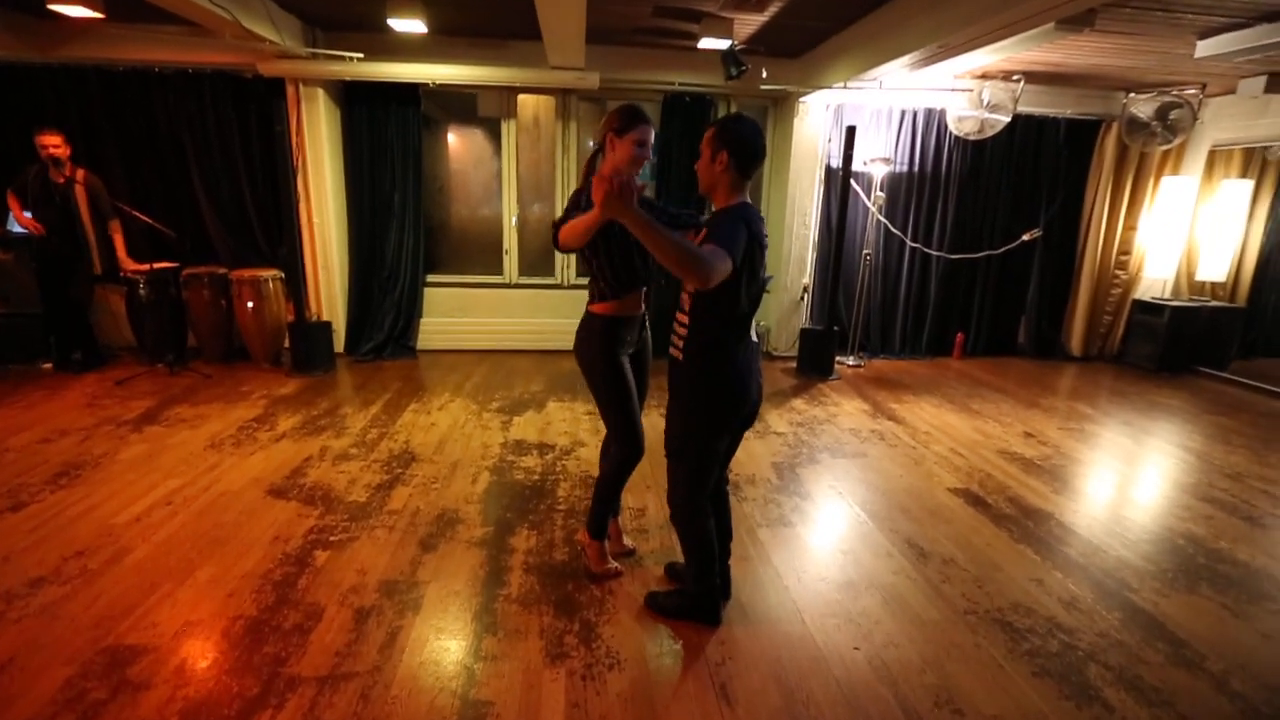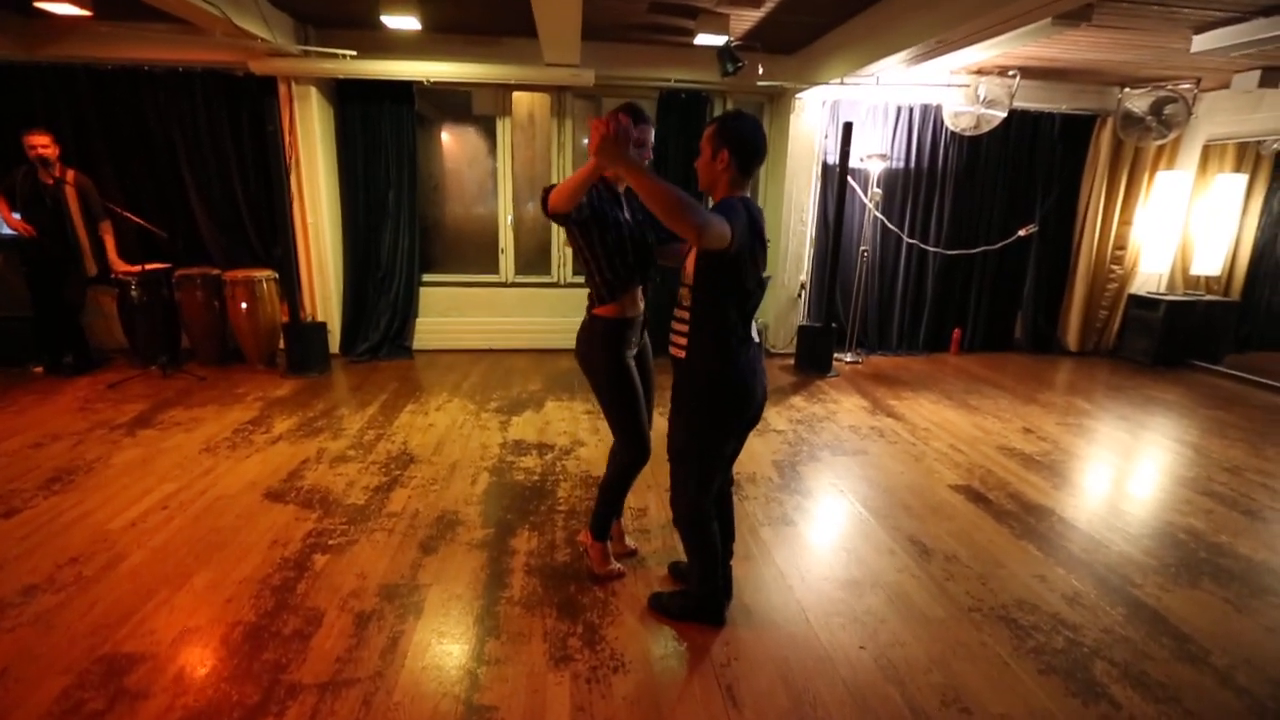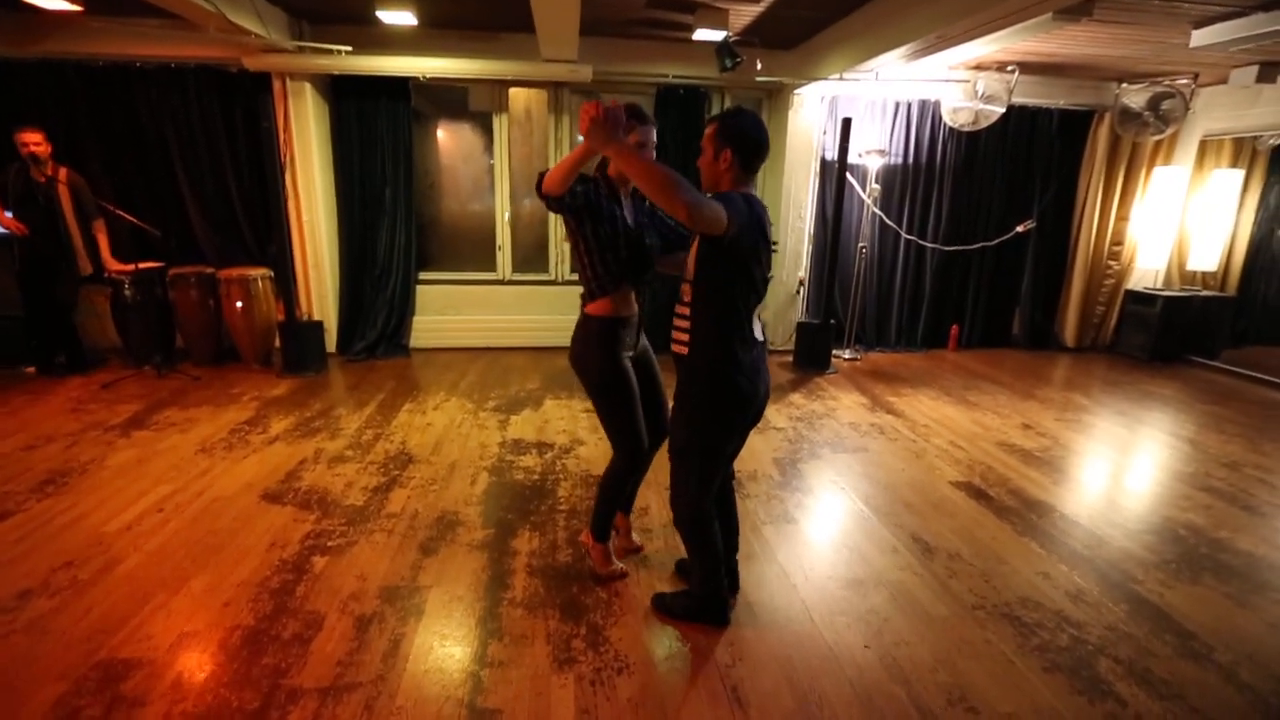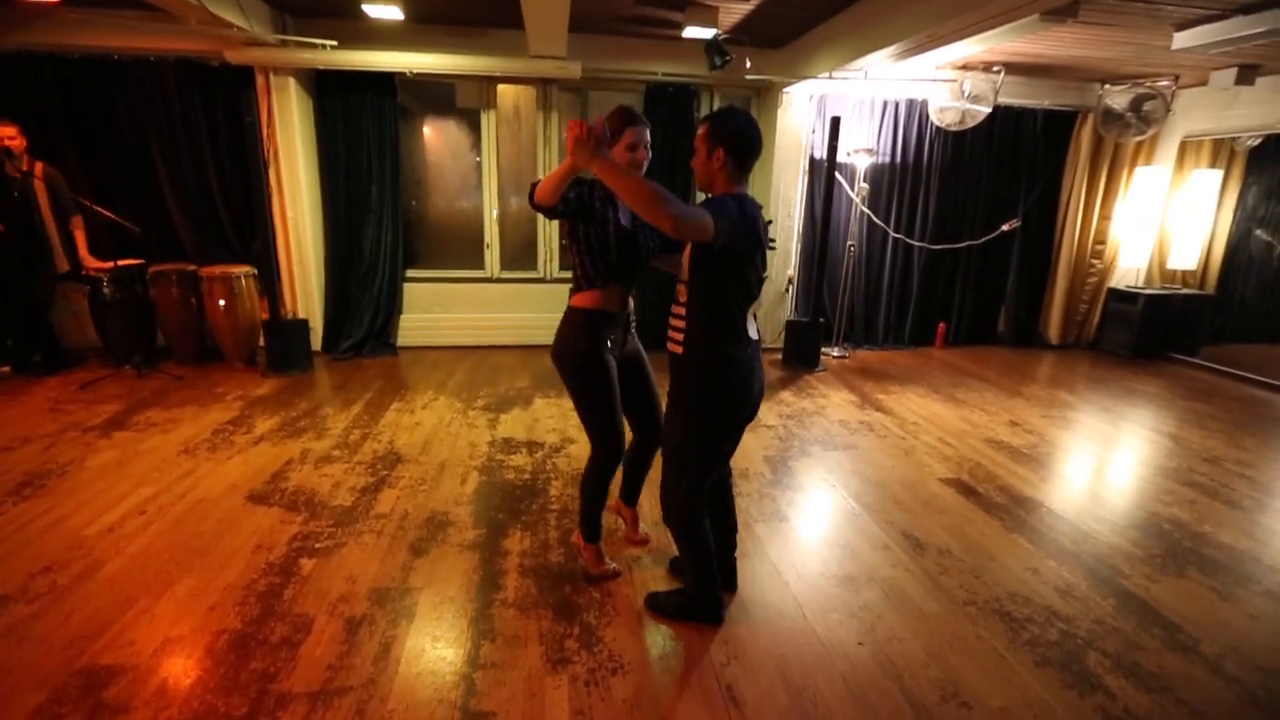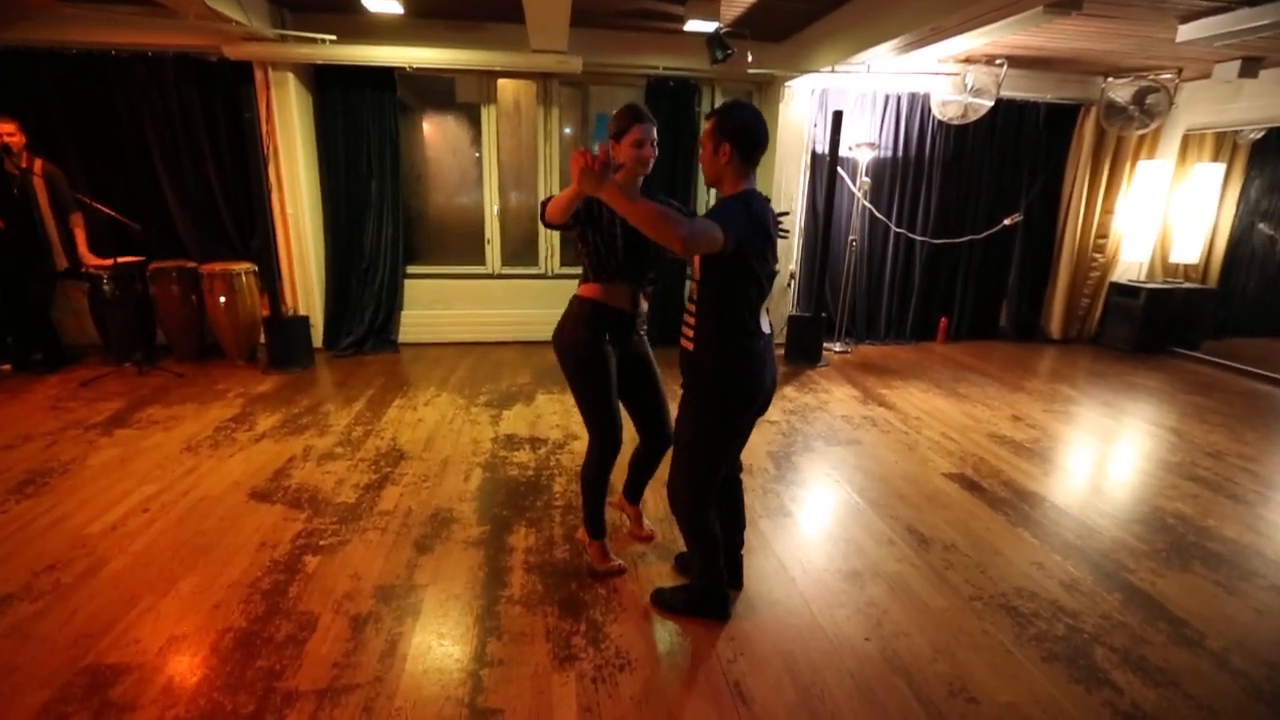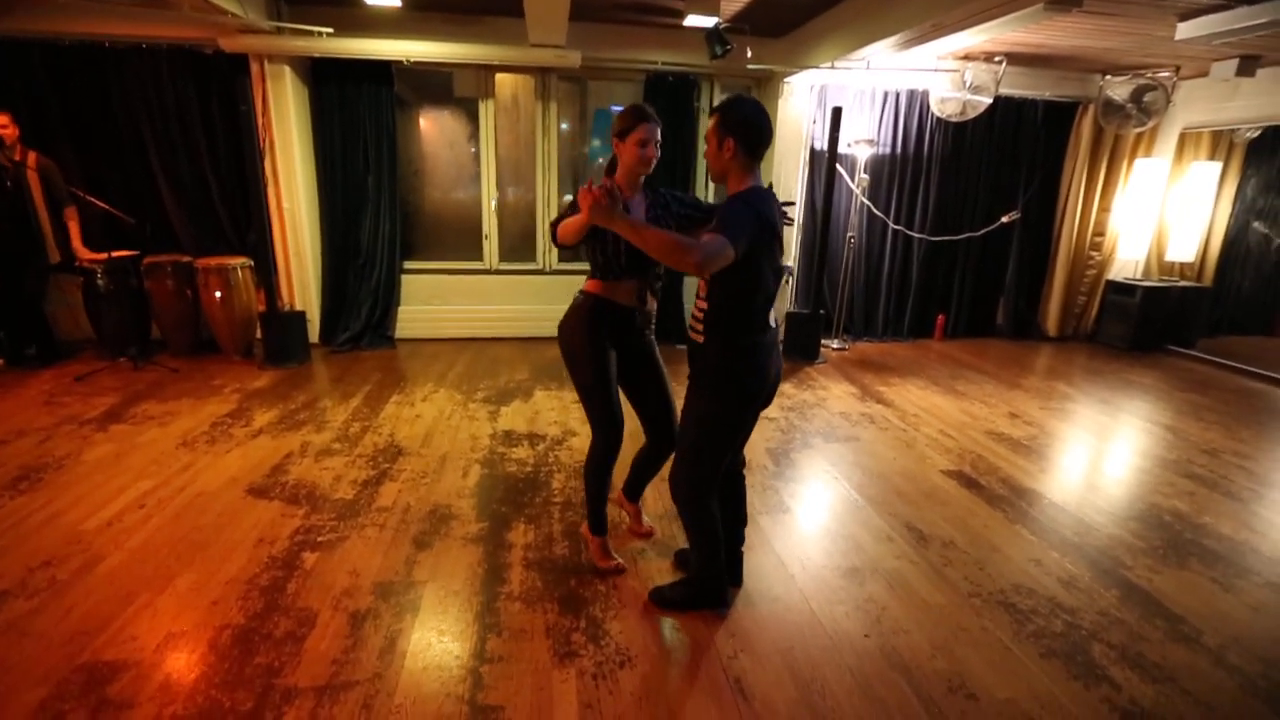
dt=0.2s
person 1, frame 1
left shoulder: (733, 222)
right shoulder: (741, 219)
left elbow: (701, 273)
right elbow: (700, 262)
left wrist: (627, 214)
left hip: (710, 384)
right hip: (733, 378)
left knee: (688, 497)
right knee: (710, 483)
left ankle: (703, 597)
right ankle: (713, 574)
person 1, frame 2
left shoulder: (735, 214)
right shoulder: (740, 215)
left elbow: (697, 228)
right elbow: (696, 240)
left wrist: (621, 164)
left hip: (714, 385)
right hip: (734, 378)
left knee: (691, 497)
right knee: (713, 483)
left ankle: (707, 598)
right ankle: (715, 573)
person 1, frame 3
left shoulder: (735, 210)
right shoulder: (744, 214)
left elbow: (687, 205)
right elbow: (695, 256)
left wrist: (613, 146)
left hip: (717, 382)
right hip: (737, 376)
left knee: (691, 495)
right knee: (715, 479)
left ankle: (710, 598)
right ankle: (723, 570)
person 1, frame 4
left shoulder: (729, 212)
right shoulder: (741, 214)
left elbow: (673, 217)
right elbow: (688, 243)
left wrist: (596, 162)
left hip: (711, 381)
right hip: (733, 373)
left knee: (682, 494)
right knee: (712, 476)
left ankle: (703, 596)
right ankle: (719, 569)
person 1, frame 5
left shoulder: (738, 210)
right shoulder: (752, 208)
left elbow: (684, 237)
right elbow: (697, 242)
left wrist: (603, 187)
left hip: (724, 376)
right hip: (745, 368)
left knee: (689, 488)
right knee: (722, 471)
left ankle: (709, 591)
right ankle: (726, 565)
person 1, frame 6
left shoulder: (744, 210)
right shoulder: (760, 203)
left elbow: (697, 259)
left wrist: (615, 220)
left hip: (730, 369)
right hip: (749, 361)
left knee: (690, 479)
right knee: (725, 466)
left ankle: (708, 583)
right ankle: (726, 561)
person 2, frame 1
left shoulder: (635, 199)
right shoulder: (589, 196)
left elbow: (684, 227)
right elbow: (563, 238)
right wrist: (603, 210)
left hip: (637, 329)
right hip: (605, 335)
left knee: (622, 436)
right knee: (630, 443)
left ankle: (610, 519)
right ankle: (594, 534)
person 2, frame 2
left shoulder: (630, 199)
right shoulder: (591, 198)
left elbow: (674, 245)
right elbow: (554, 204)
right wrist: (598, 164)
left hip: (635, 330)
right hip: (606, 338)
left knee: (634, 436)
right knee: (636, 446)
left ankle: (613, 520)
right ankle: (596, 535)
person 2, frame 3
left shoulder: (641, 205)
right shoulder: (588, 194)
left elbow: (682, 246)
right elbow: (548, 189)
right wrist: (591, 146)
left hip: (632, 333)
right hip: (601, 339)
left knee: (658, 429)
right knee: (632, 447)
left ankle: (622, 514)
right ankle: (597, 536)
person 2, frame 4
right shoulder: (584, 197)
right elbow: (541, 199)
right wrist: (575, 160)
left hip: (623, 332)
right hip: (585, 334)
left knee: (652, 430)
right knee: (609, 444)
left ankle: (627, 504)
right ankle: (587, 538)
person 2, frame 5
right shoulder: (593, 201)
right elbow: (552, 216)
right wrist: (583, 185)
left hip: (632, 330)
right hip: (588, 326)
left knee: (660, 433)
right knee: (607, 438)
left ankle: (630, 500)
right ankle: (593, 534)
person 2, frame 6
left shoulder: (666, 202)
left elbow: (718, 220)
right elbow: (561, 235)
right wrist: (588, 215)
left hip: (638, 328)
right hip: (591, 322)
left knee: (666, 433)
right knee: (609, 431)
left ankle: (630, 496)
right ankle: (596, 531)
person 3, frame 1
left shoulder: (86, 180)
right shoulder: (33, 177)
left elbow: (110, 217)
right elbow: (12, 193)
left wrist: (121, 255)
right wrist: (19, 216)
left hip: (81, 254)
right hip: (48, 255)
left knee: (76, 304)
right knee: (53, 308)
left ankle: (90, 355)
right ankle: (64, 354)
person 3, frame 2
left shoulder: (76, 181)
right shoulder: (22, 178)
left elbow: (101, 218)
left wrist: (112, 256)
left hip: (73, 257)
right hip: (38, 258)
left knee: (68, 308)
right knee: (44, 312)
left ankle: (81, 359)
right ankle: (53, 359)
person 3, frame 3
left shoulder: (69, 179)
left elbow: (94, 217)
left wrist: (106, 255)
left hip: (66, 257)
right hip: (31, 258)
left knee: (61, 308)
right knee: (35, 312)
left ankle: (74, 360)
right ankle: (45, 359)
person 3, frame 4
left shoulder: (45, 174)
left elbow: (72, 213)
left wrist: (83, 253)
left hip: (43, 255)
left knee: (37, 307)
left ankle: (51, 359)
right ankle: (22, 359)
person 3, frame 5
left shoulder: (45, 171)
left elbow: (71, 210)
left wrist: (83, 250)
left hip: (43, 252)
left knee: (36, 306)
left ankle: (53, 357)
right ankle: (24, 356)
person 3, frame 6
left shoulder: (39, 164)
left elbow: (65, 203)
left wrist: (76, 244)
left hip: (37, 246)
left knee: (29, 300)
left ankle: (46, 351)
